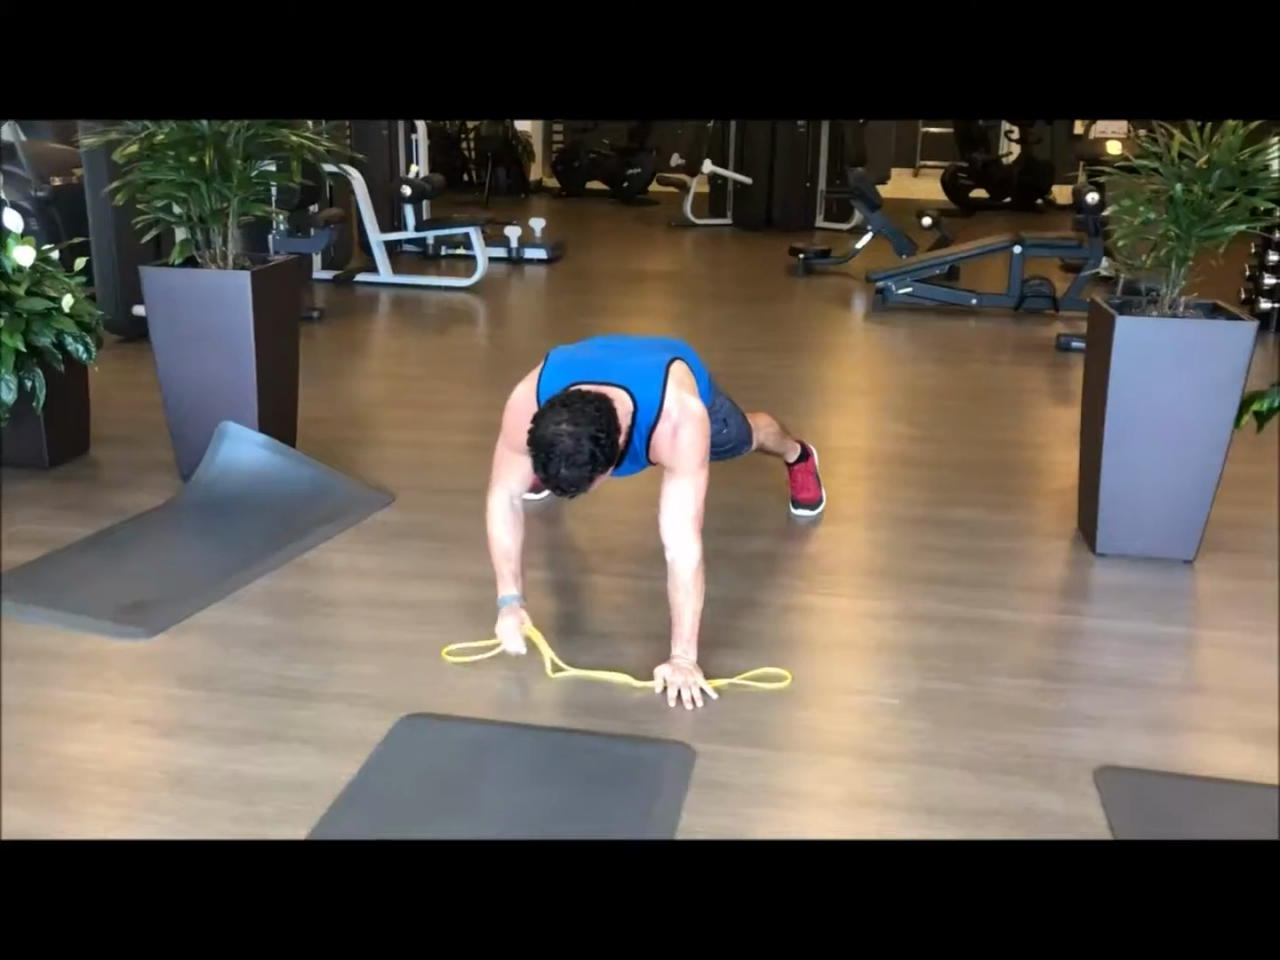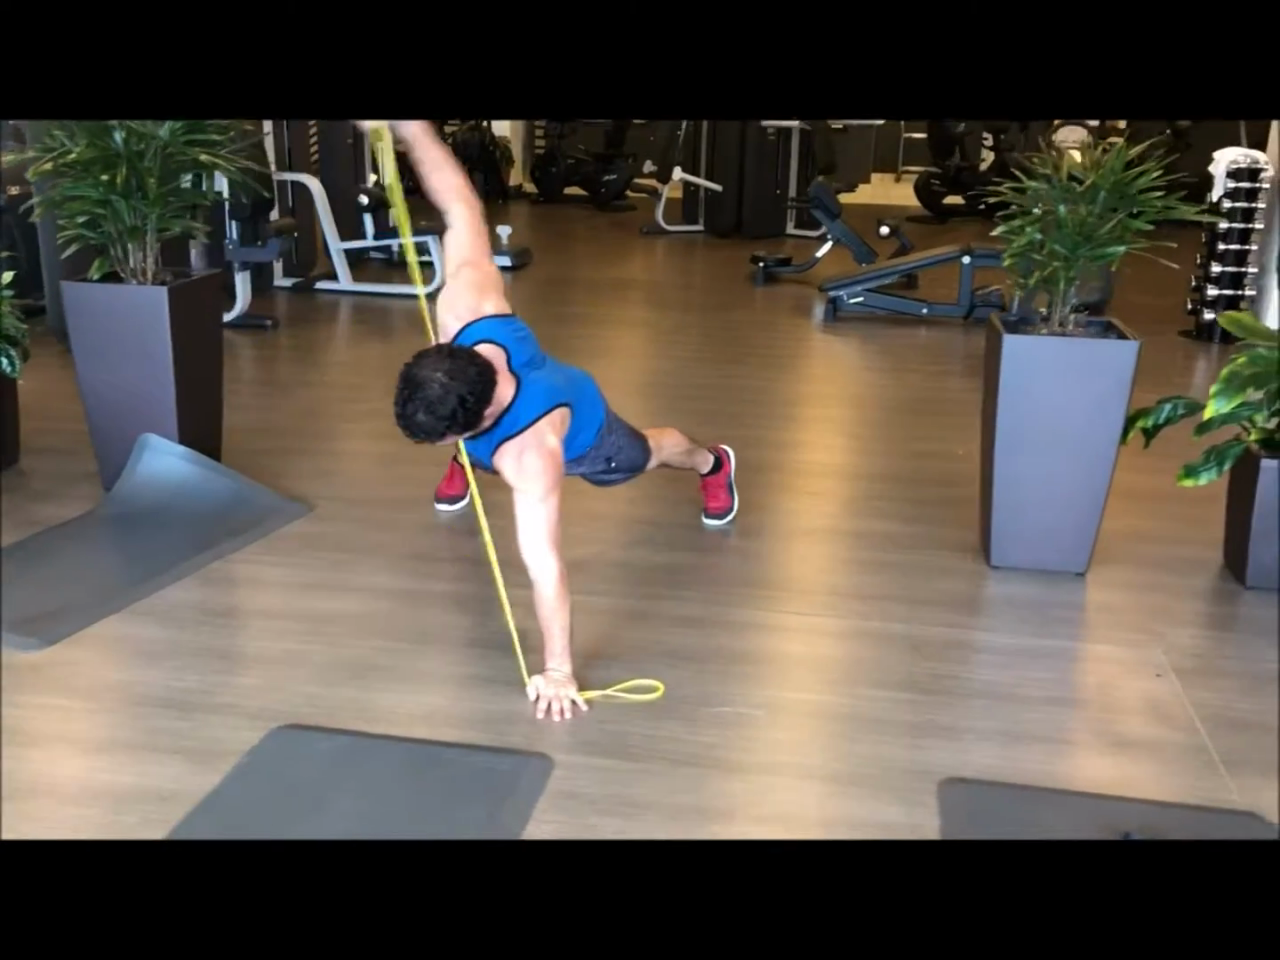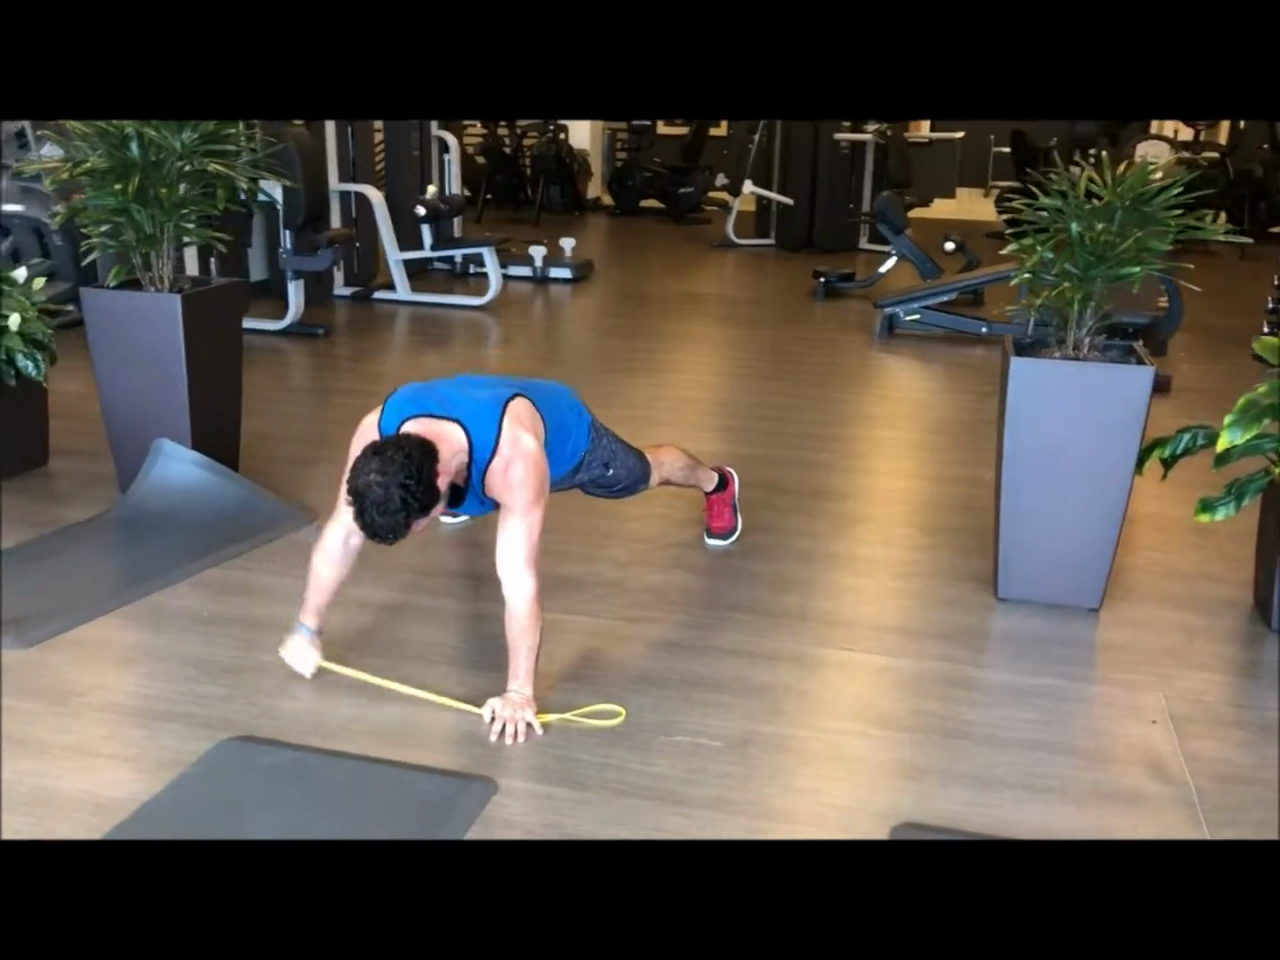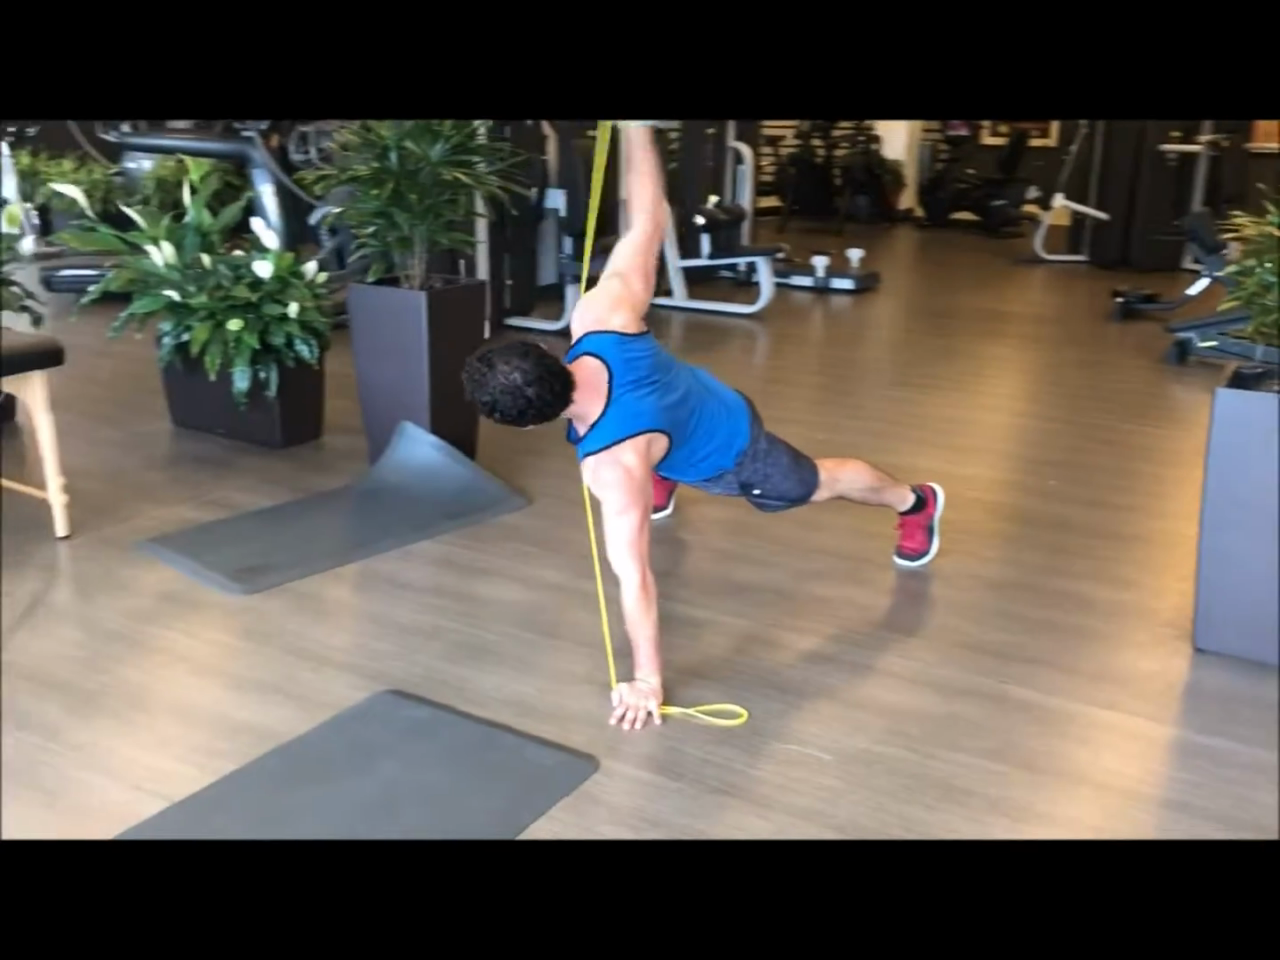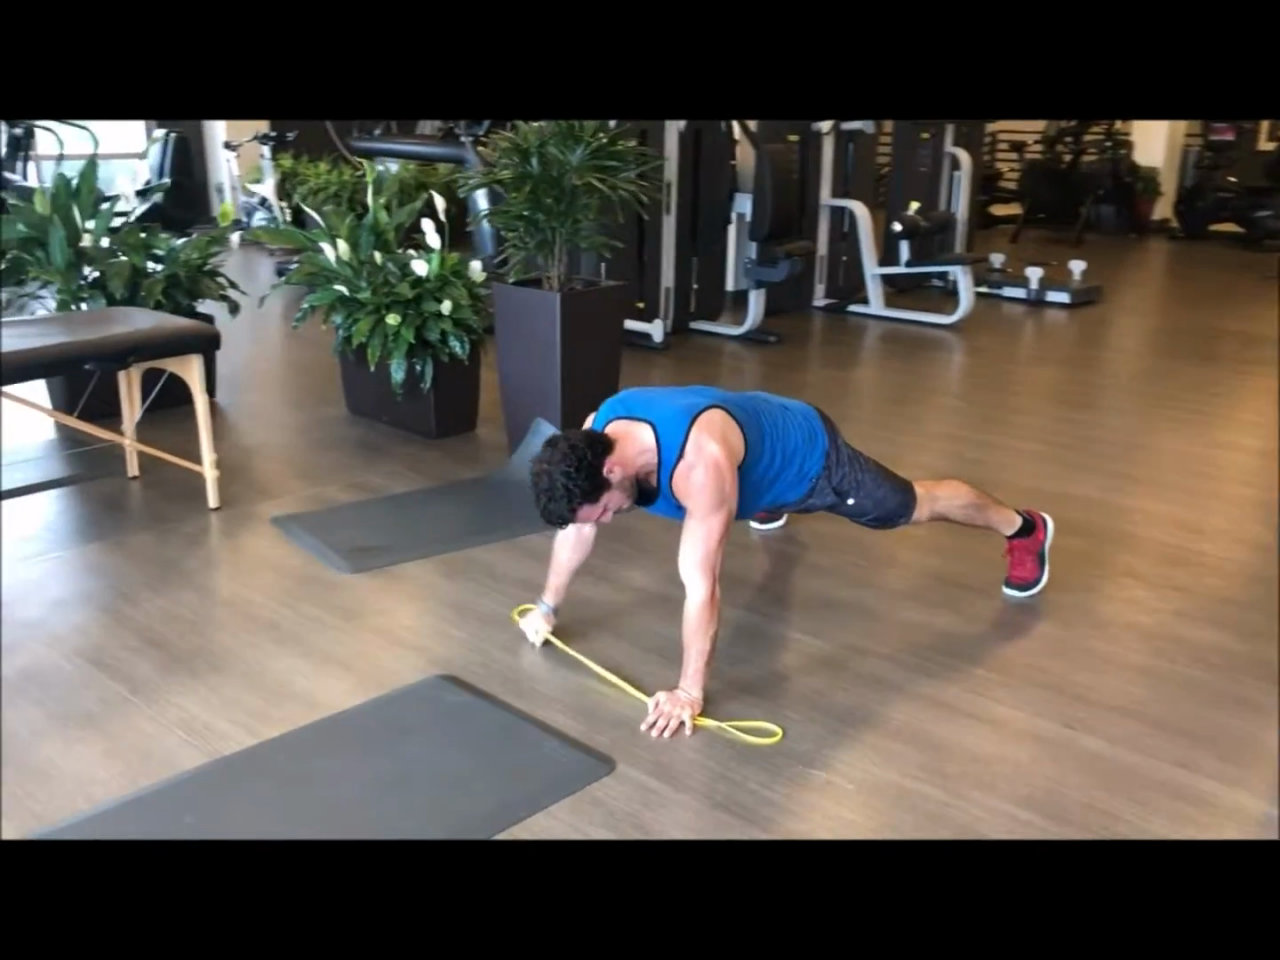
dt=1s
person 1, frame 1
left shoulder: (678, 421)
right shoulder: (528, 404)
left elbow: (682, 545)
right elbow: (504, 497)
left wrist: (683, 658)
right wrist: (509, 600)
left hip: (677, 379)
left knee: (743, 438)
left ankle: (797, 454)
person 1, frame 2
left shoulder: (530, 447)
right shoulder: (469, 315)
left elbow: (543, 565)
right elbow: (462, 212)
left wrist: (558, 673)
right wrist: (409, 124)
left hip: (583, 437)
left knee: (640, 458)
right knee: (469, 451)
left ankle: (714, 464)
right ankle: (468, 464)
person 1, frame 3
left shoulder: (513, 460)
right shoulder: (378, 432)
left elbow: (519, 584)
right elbow: (341, 534)
left wrist: (519, 693)
right wrist: (306, 629)
left hip: (571, 441)
left knee: (647, 472)
right knee: (467, 500)
left ankle: (716, 482)
right ankle: (477, 498)
person 1, frame 4
left shoulder: (613, 463)
right shoulder: (603, 319)
left elbow: (633, 578)
right elbow: (645, 223)
left wrist: (647, 682)
right wrist: (636, 133)
left hip: (732, 457)
right hip: (708, 403)
left knee: (819, 485)
left ankle: (916, 502)
person 1, frame 5
left shoulder: (699, 464)
right shoulder: (597, 431)
left elbow: (701, 586)
right elbow: (574, 526)
left wrist: (688, 692)
right wrist: (546, 607)
left hip: (816, 463)
right hip: (770, 436)
left knee: (918, 505)
right knee: (764, 505)
left ankle: (1024, 528)
right ankle: (772, 501)
